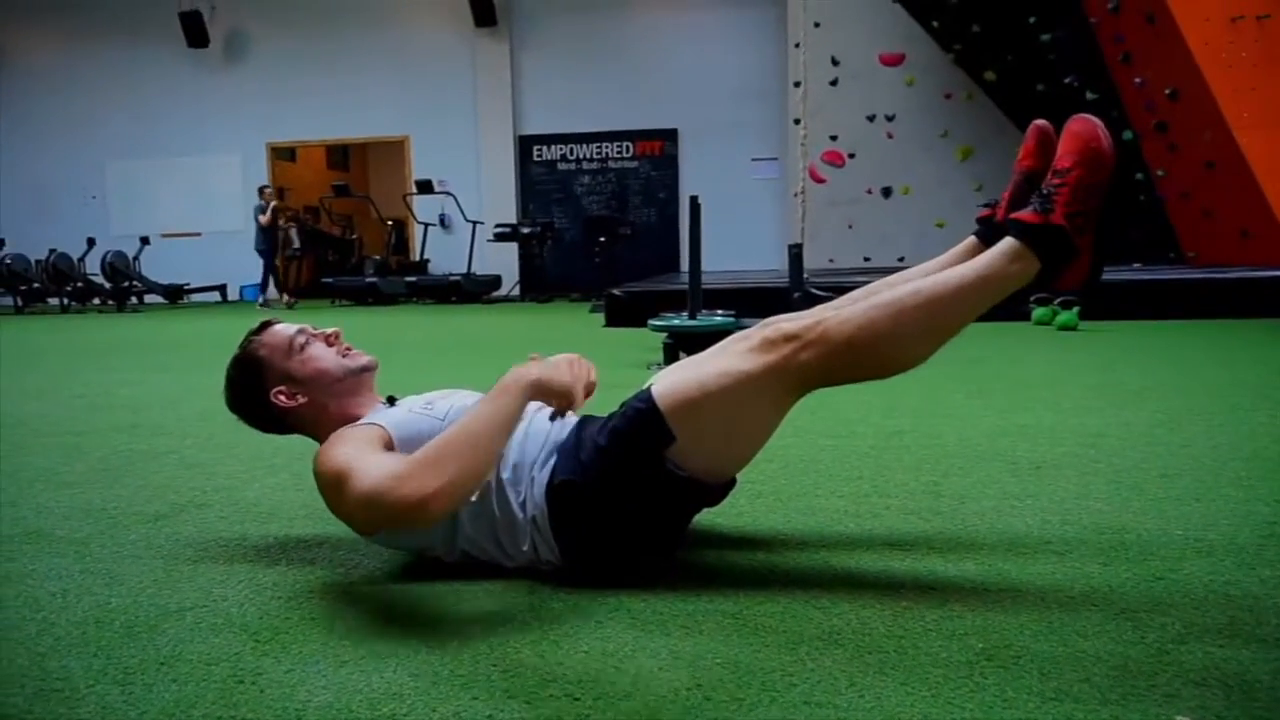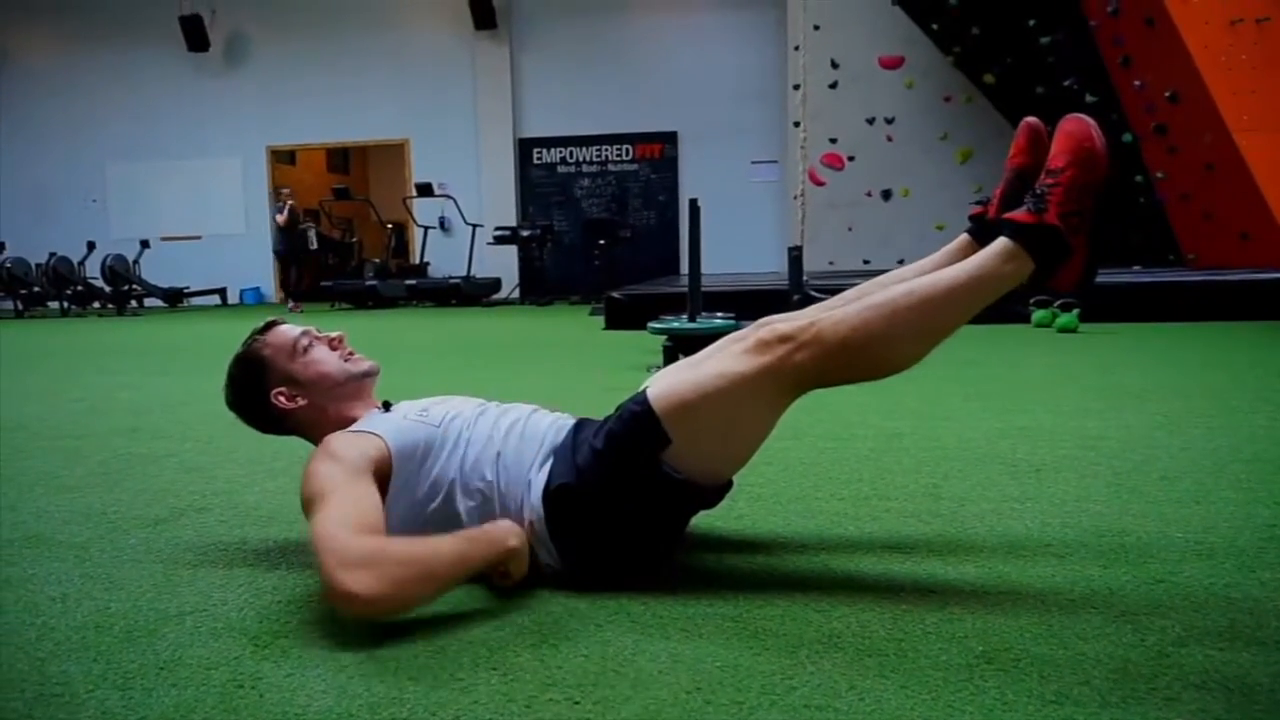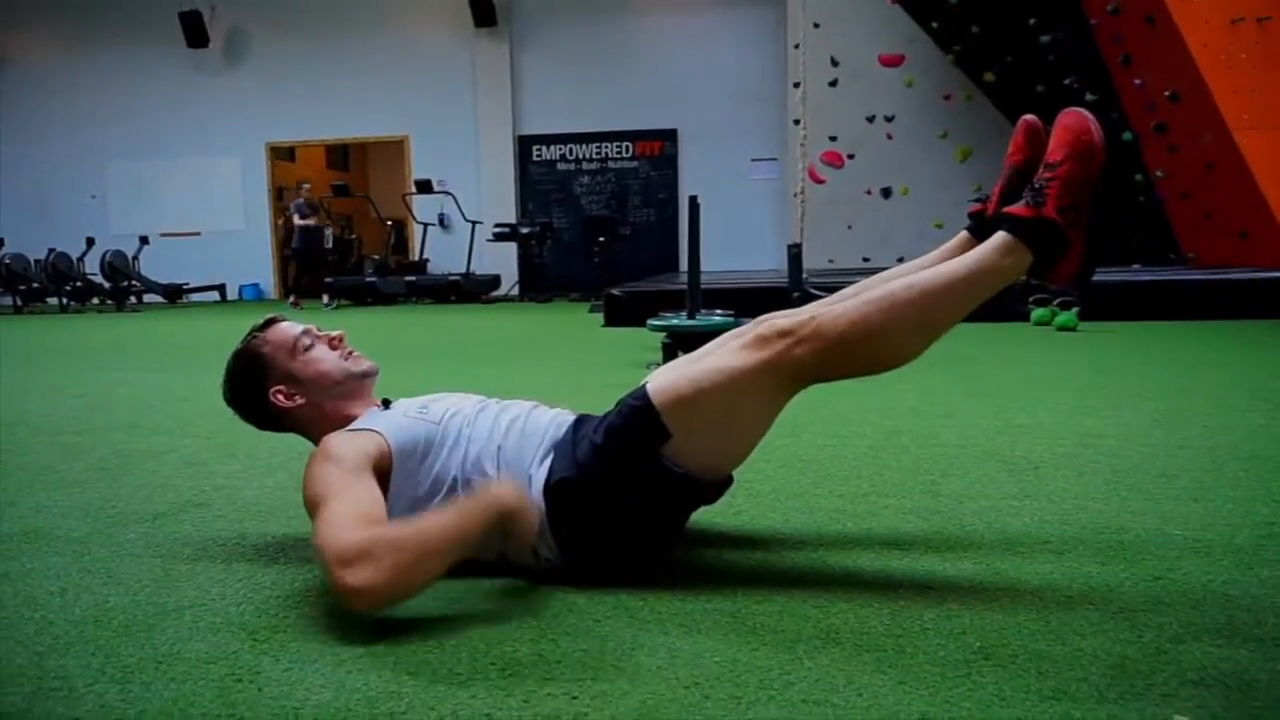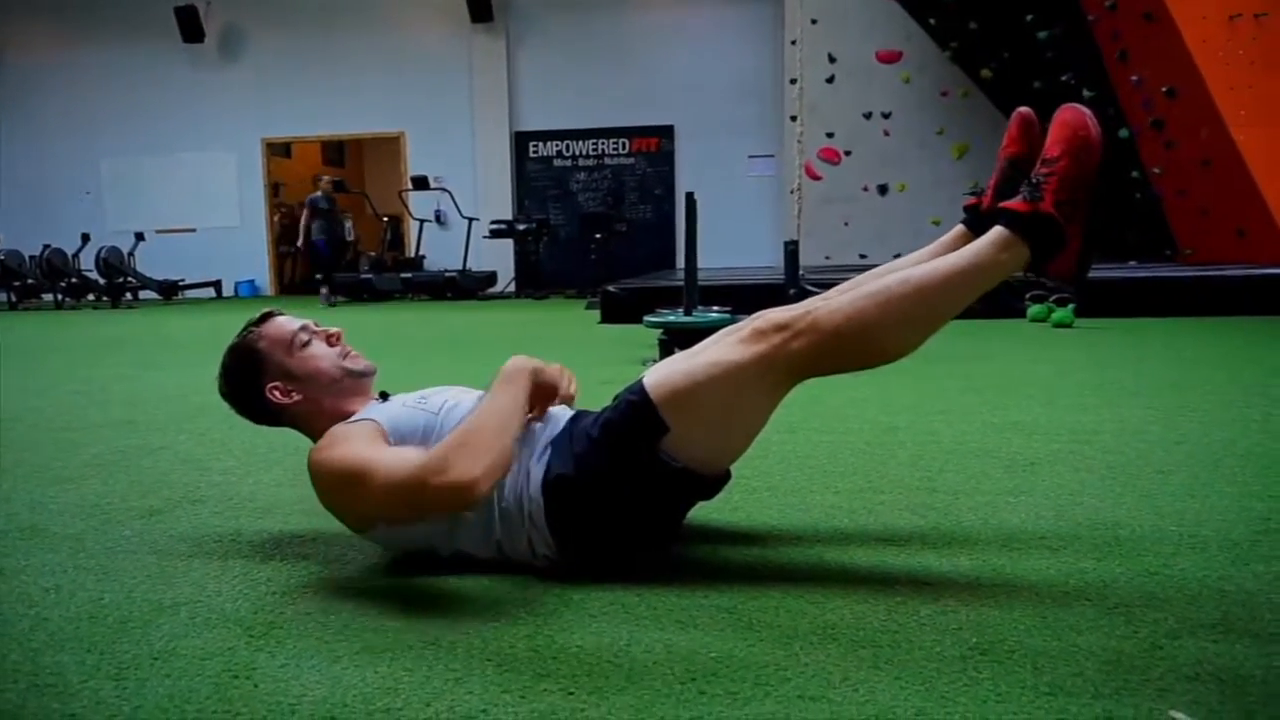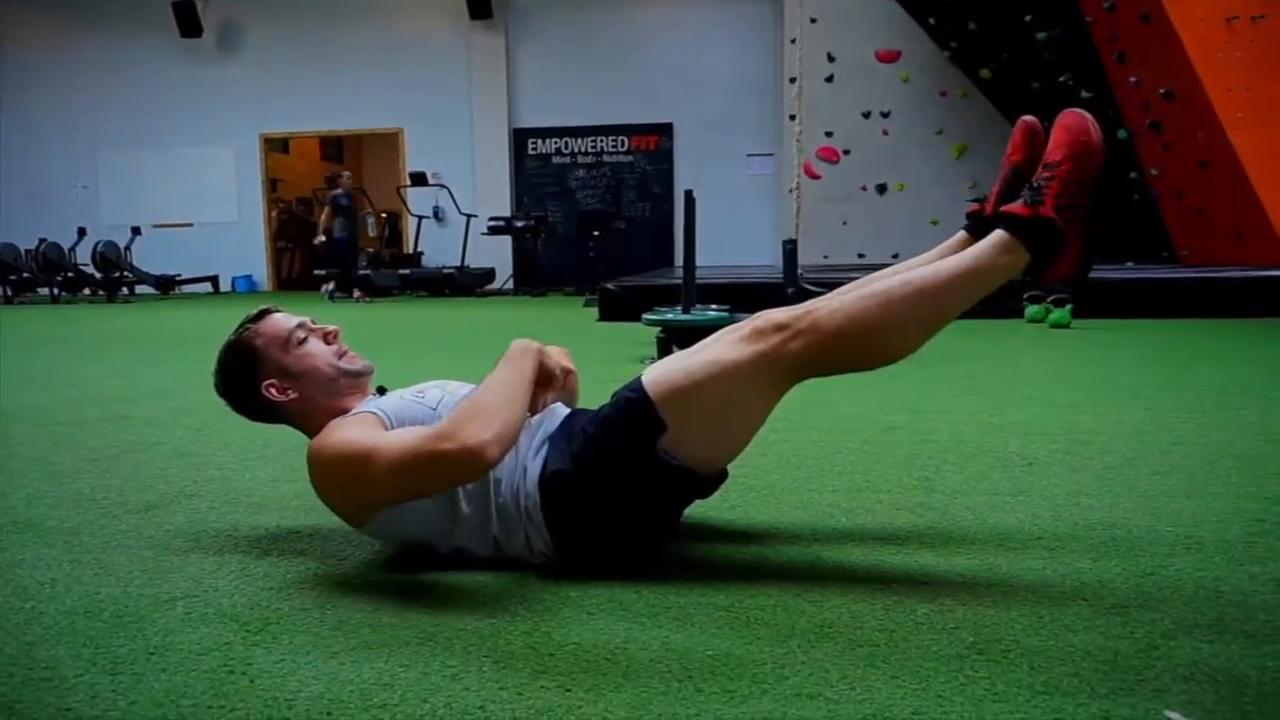
dt=0.3s
person 1, frame 1
left shoulder: (400, 417)
right shoulder: (343, 453)
right elbow: (425, 494)
left wrist: (557, 387)
right wrist: (519, 380)
left hip: (599, 468)
right hip: (591, 502)
left knee: (787, 333)
right knee: (794, 347)
left ankle: (997, 240)
right ankle: (1033, 250)
person 1, frame 2
left shoulder: (400, 426)
right shoulder: (342, 459)
right elbow: (356, 581)
left wrist: (539, 466)
right wrist: (491, 540)
left hip: (594, 466)
right hip: (590, 502)
left knee: (784, 331)
right knee: (788, 349)
left ankle: (988, 240)
right ankle: (1028, 248)
person 1, frame 3
left shoulder: (400, 422)
right shoulder: (339, 460)
right elbow: (362, 577)
left wrist: (553, 418)
right wrist: (493, 504)
left hip: (594, 462)
right hip: (590, 495)
left knee: (788, 325)
right knee: (786, 341)
left ankle: (990, 234)
right ankle: (1027, 243)
person 1, frame 4
left shoulder: (393, 415)
right shoulder: (342, 456)
right elbow: (464, 479)
left wrist: (542, 377)
right wrist: (516, 374)
left hip: (595, 459)
right hip: (589, 494)
left knee: (787, 325)
right knee: (786, 337)
left ankle: (984, 229)
right ankle: (1023, 237)
person 1, frame 5
left shoulder: (390, 411)
right shoulder: (339, 452)
right elbow: (470, 448)
left wrist: (551, 374)
right wrist: (520, 355)
left hip: (592, 462)
right hip: (583, 491)
left knee: (783, 327)
right knee: (783, 338)
left ankle: (989, 234)
right ankle: (1023, 242)
